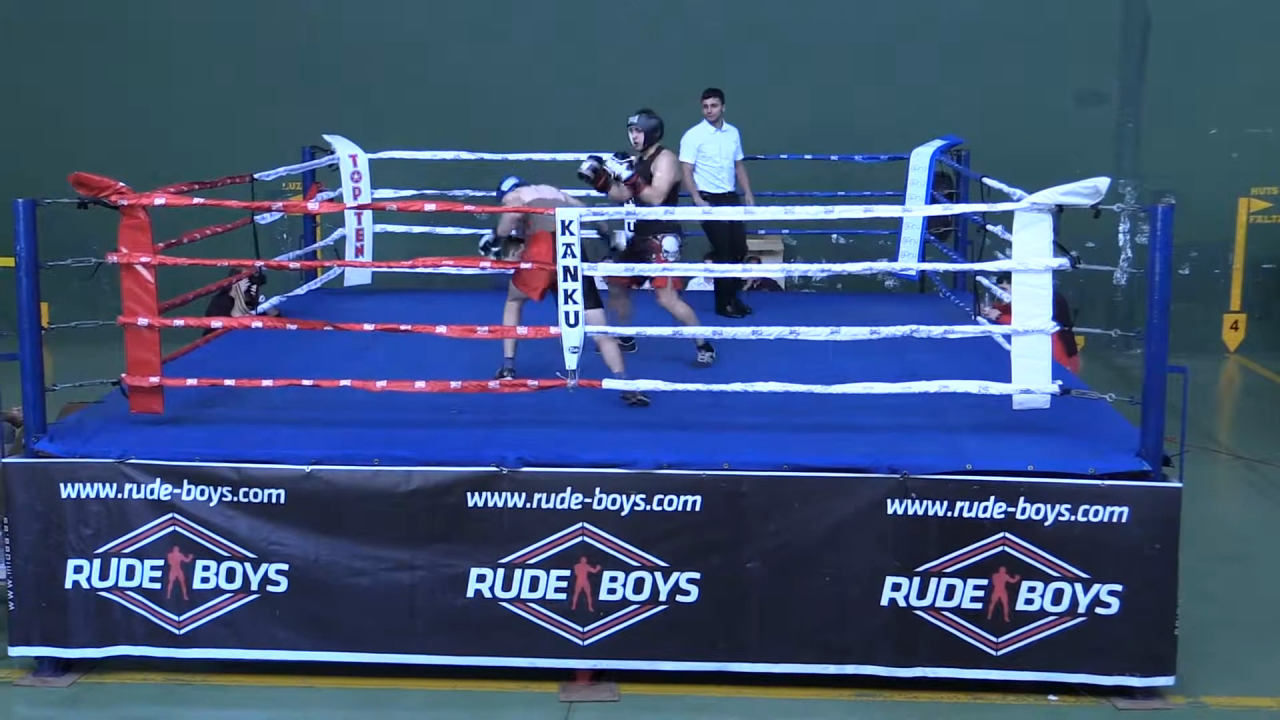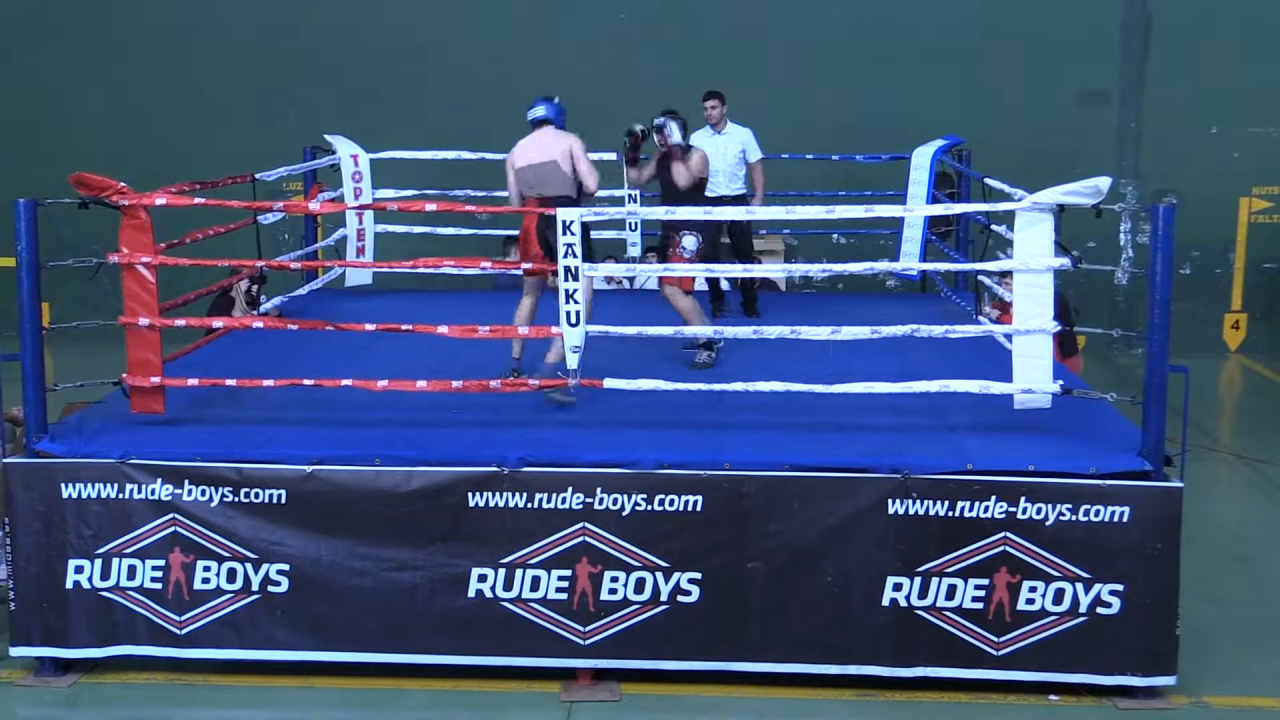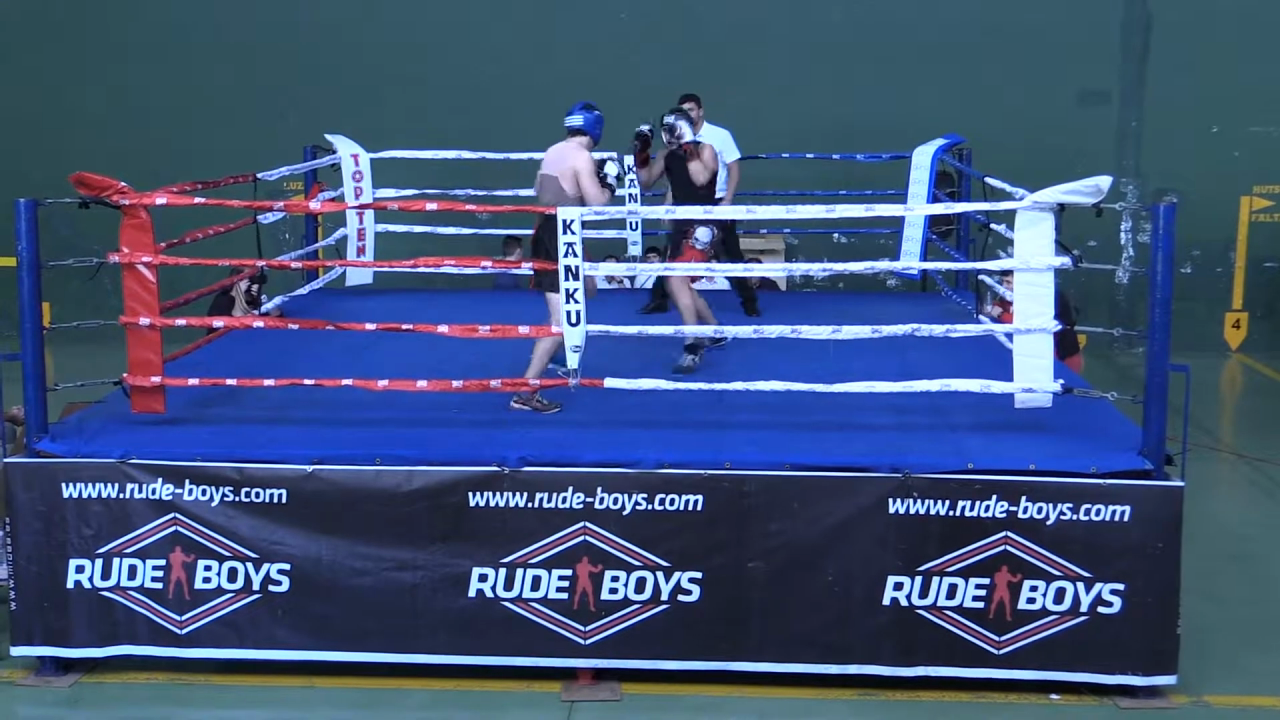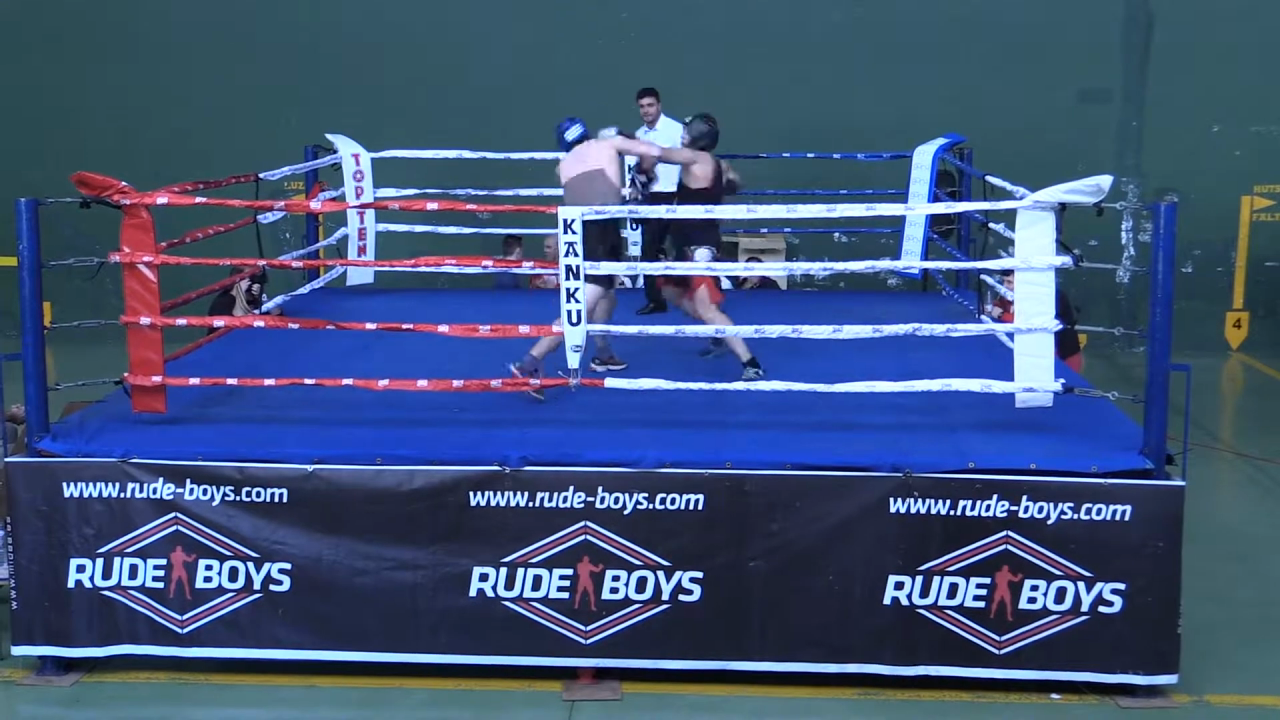
dt=0.3s
person 1, frame 1
left shoulder: (513, 196)
right shoulder: (559, 194)
left elbow: (511, 214)
right elbow: (601, 222)
left wrist: (496, 238)
left hip: (542, 251)
left knee: (513, 300)
right knee: (600, 331)
left ankle: (508, 368)
right ankle: (621, 382)
person 1, frame 2
left shoulder: (516, 151)
right shoulder: (570, 140)
left elbow: (516, 204)
right elbow: (592, 185)
right wrist: (578, 189)
left hip: (532, 224)
left knee: (530, 295)
right knee: (579, 304)
left ankle: (514, 368)
right ankle: (546, 373)
person 1, frame 3
left shoulder: (553, 152)
right shoulder: (582, 156)
right elbow: (596, 204)
right wrist: (608, 183)
left hip: (549, 236)
right hip: (558, 240)
left knee: (586, 288)
right knee: (562, 319)
left ankle: (556, 352)
right ankle: (526, 390)
person 1, frame 4
left shoulder: (564, 165)
right shoulder: (609, 145)
right elbow: (654, 151)
left hip: (578, 234)
right hip: (601, 233)
left knee: (606, 292)
left ankle: (603, 354)
right ankle: (528, 365)
person 2, frame 1
left shoulder: (665, 160)
right shoulder: (637, 161)
left elbow: (656, 199)
right elbow: (619, 198)
left wrist: (628, 176)
right wrist: (597, 179)
left hip: (665, 237)
right hip: (642, 234)
left knee: (667, 298)
right knee: (615, 286)
left ankle: (705, 347)
right ankle: (625, 338)
person 2, frame 2
left shoulder: (696, 156)
right shoulder: (662, 158)
left elbow: (683, 183)
right elbow: (635, 181)
left wrist: (675, 147)
right wrist: (633, 149)
left hip: (689, 232)
right hip: (670, 230)
left knee: (673, 290)
right knee: (669, 288)
left ankle: (707, 346)
right ankle: (708, 334)
person 2, frame 3
left shoulder: (704, 151)
right shoulder: (669, 155)
left elbow: (701, 179)
right elbow: (646, 182)
left wrist: (688, 143)
left hip: (701, 229)
right hip: (682, 227)
left knee: (677, 282)
right knee: (675, 286)
left ankle: (692, 350)
person 2, frame 4
left shoulder: (697, 159)
right shoulder: (718, 164)
left elbow: (656, 154)
right elbow: (733, 183)
left hip: (700, 248)
right hip: (701, 245)
left knee: (708, 310)
right knee: (671, 291)
left ankle: (751, 364)
right ankle: (719, 338)
person 3, frame 1
left shoulder: (733, 133)
right shoulder: (693, 135)
right elbow: (686, 171)
left wrist: (748, 192)
right wrist: (696, 200)
left hip: (730, 197)
right hip: (708, 199)
left knee: (739, 250)
right knee: (723, 252)
left ankle: (733, 297)
right ankle: (723, 303)
person 3, frame 2
left shoulder: (744, 134)
right shoulder: (697, 139)
left elbow: (755, 166)
left wrist: (758, 196)
left hip: (737, 201)
right hip: (709, 203)
left knee: (745, 254)
right knee: (711, 253)
left ankle: (749, 302)
right ankle: (717, 301)
person 3, frame 3
left shoulder: (720, 135)
left elbow: (733, 168)
left wrist: (728, 198)
left hip: (718, 204)
left knee: (732, 255)
left ankle: (749, 300)
right ankle: (659, 299)
person 3, frame 4
left shoulder: (675, 129)
right shoulder: (639, 134)
right wrist: (638, 193)
left hip: (674, 197)
right hip: (652, 199)
right knee: (650, 251)
right ankle: (656, 300)
